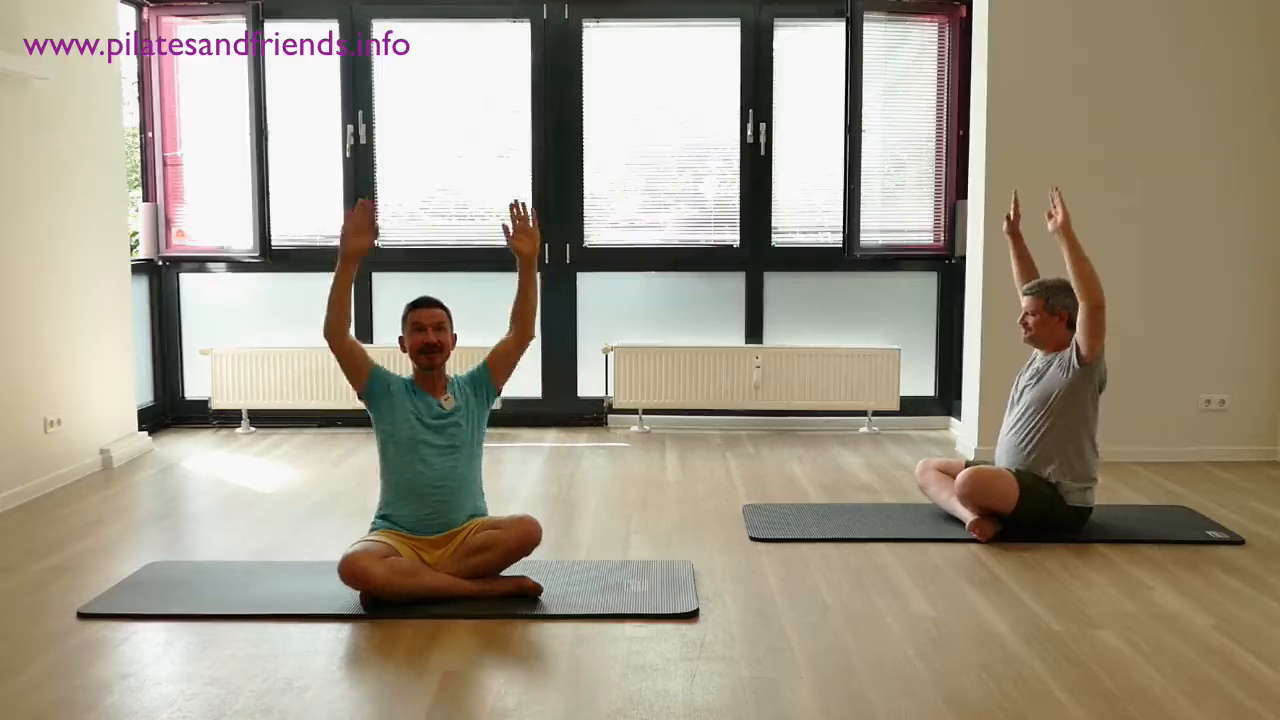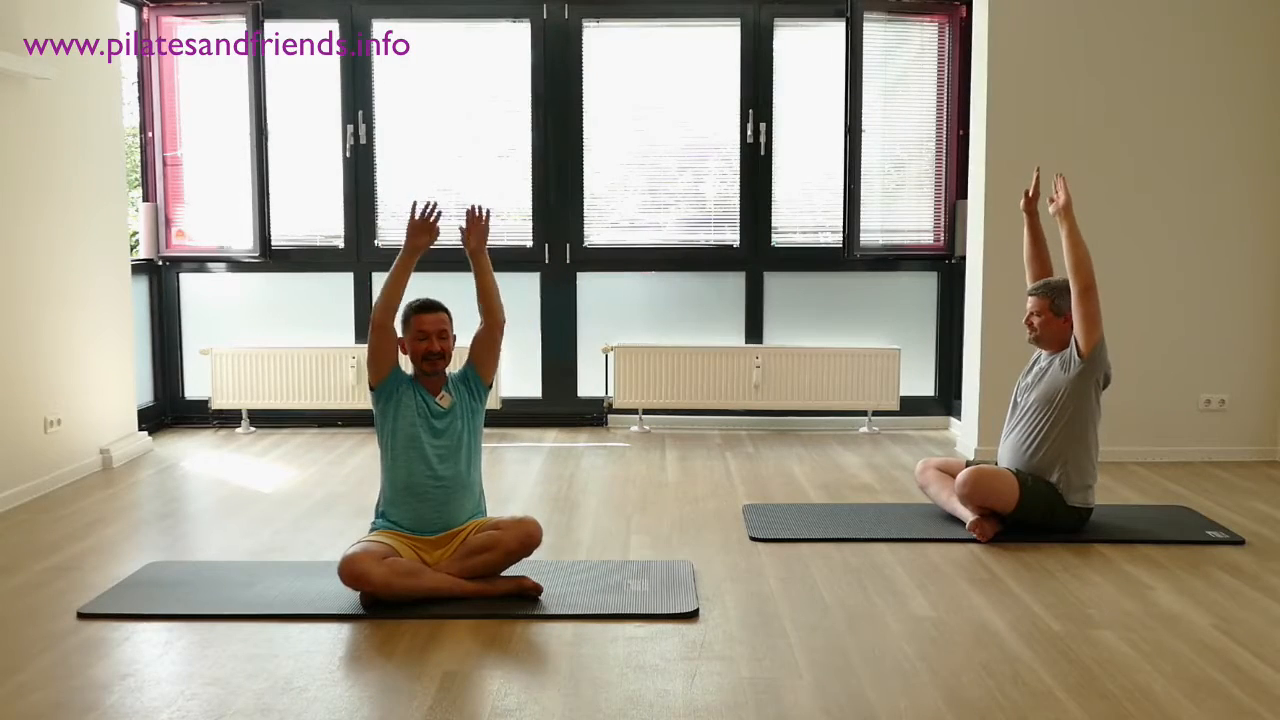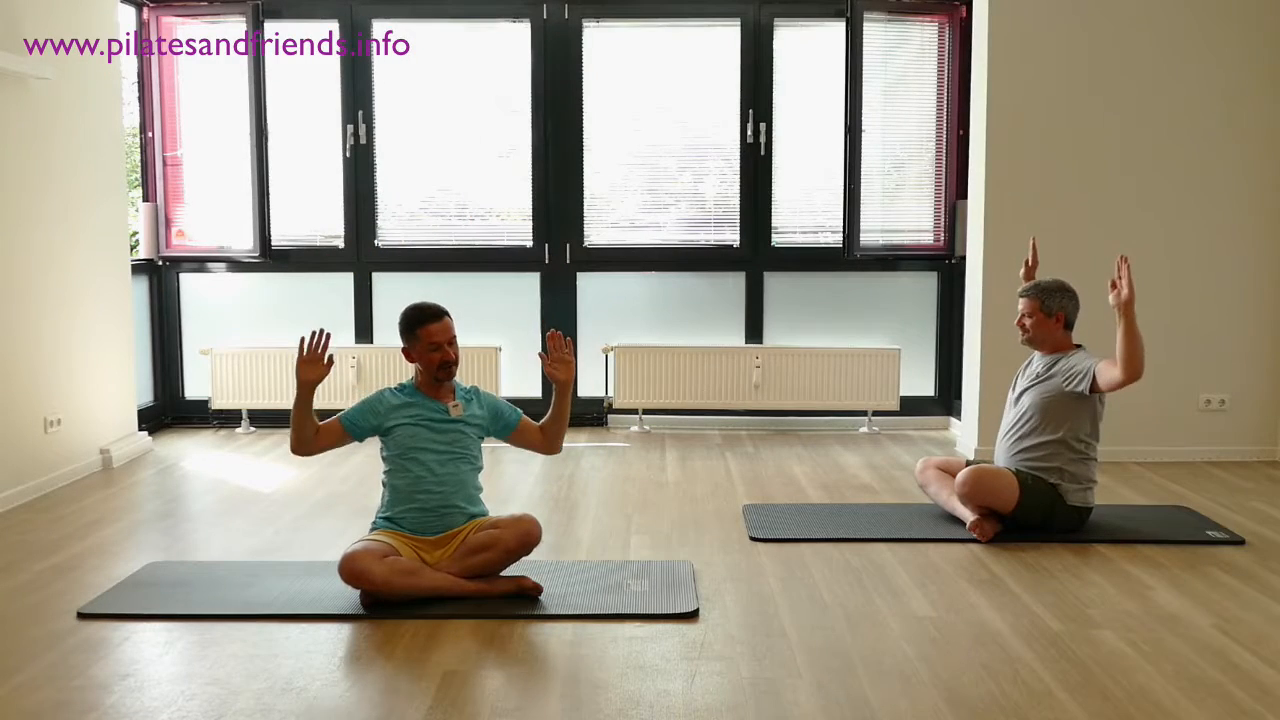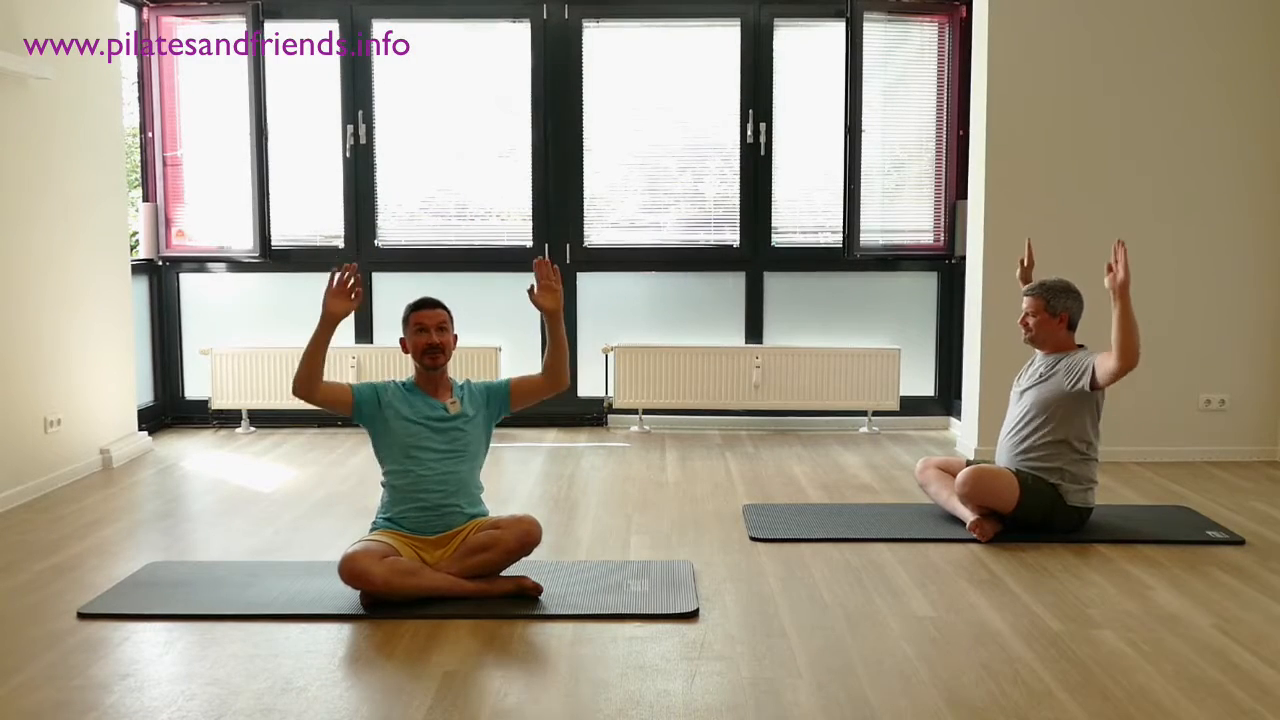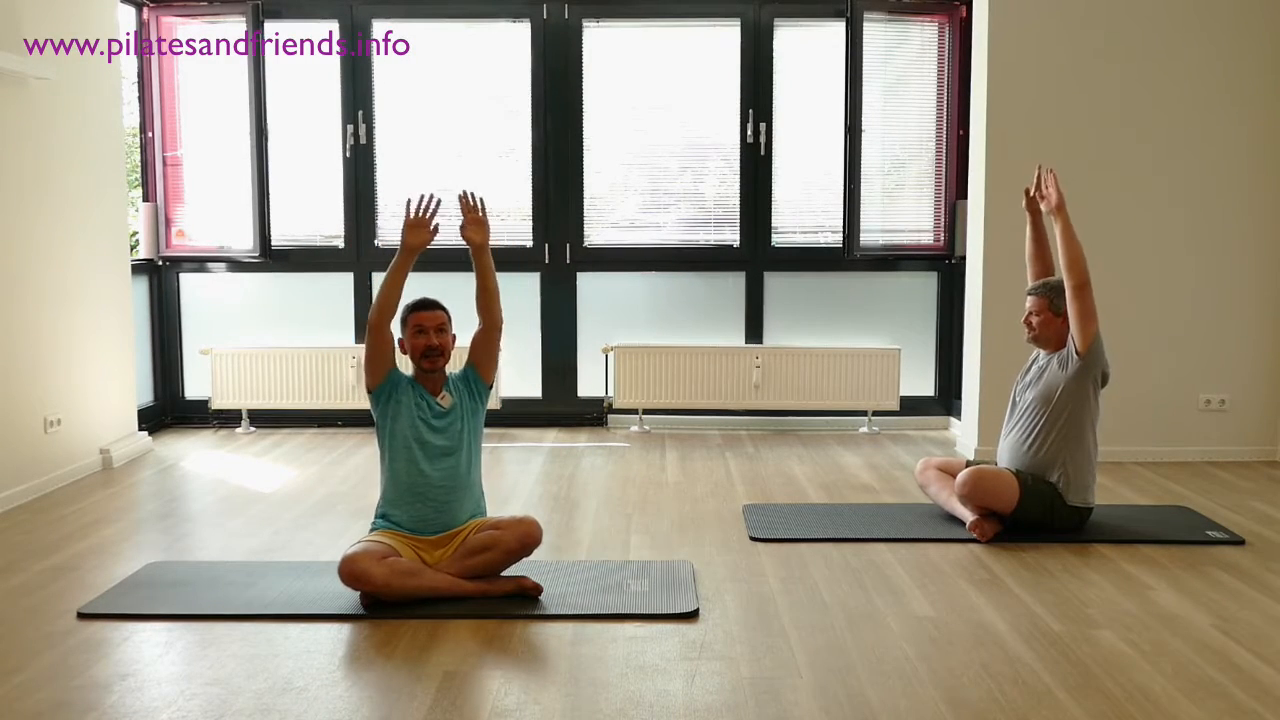
dt=1s
person 1, frame 1
left shoulder: (475, 391)
right shoulder: (387, 393)
left elbow: (522, 332)
right elbow: (335, 335)
left wrist: (526, 261)
right wrist: (348, 259)
left hip: (467, 533)
right hip: (398, 537)
left knee: (526, 531)
right knee: (354, 567)
left ankle: (406, 581)
right ankle: (492, 586)
person 1, frame 2
left shoulder: (470, 389)
right shoulder: (392, 391)
left elbow: (494, 324)
right elbow: (379, 324)
left wrist: (478, 253)
right wrist: (410, 252)
left hip: (467, 533)
right hip: (398, 537)
left knee: (527, 531)
right knee: (354, 568)
left ankle: (403, 583)
right ankle: (493, 586)
person 1, frame 3
left shoulder: (482, 403)
right shoulder: (385, 405)
left elbow: (549, 443)
right elbow: (304, 445)
left wrist: (562, 387)
right wrist: (306, 388)
left hip: (467, 533)
right hip: (399, 537)
left knee: (526, 529)
right knee: (355, 566)
left ankle: (401, 583)
right ankle: (492, 586)
person 1, frame 4
left shoulder: (482, 397)
right shoulder: (383, 399)
left elbow: (555, 382)
right elbow: (306, 390)
left wrist: (552, 316)
right wrist: (329, 322)
left hip: (468, 533)
right hip: (399, 537)
left knee: (527, 531)
right knee: (355, 567)
left ankle: (404, 581)
right ankle: (490, 586)
person 1, frame 5
left shoulder: (470, 390)
right shoulder: (391, 392)
left elbow: (492, 323)
right elbow: (377, 323)
left wrist: (480, 249)
right wrist: (408, 251)
left hip: (467, 533)
right hip: (398, 536)
left knee: (527, 531)
right knee: (355, 567)
left ankle: (405, 581)
right ankle: (492, 586)
person 2, frame 1
left shoulder: (1079, 364)
right shoulder: (1042, 353)
left elbow: (1094, 304)
right elbow: (1032, 289)
left wrist: (1064, 235)
right wrist: (1013, 236)
left hip: (1059, 501)
right hip: (1016, 479)
left knee: (970, 482)
right knee: (927, 469)
left ankle: (985, 514)
right ankle: (978, 516)
person 2, frame 2
left shoulder: (1082, 361)
right shoulder: (1045, 351)
left elbow: (1083, 288)
right elbow: (1040, 280)
left wrist: (1065, 218)
right wrist: (1030, 216)
left hip: (1060, 502)
right hip: (1017, 479)
left knee: (970, 482)
right knee: (927, 469)
left ankle: (989, 514)
right ankle: (980, 516)
person 2, frame 3
left shoulder: (1078, 367)
right shoulder: (1040, 355)
left elbow: (1128, 371)
right elbow: (1036, 324)
left wrist: (1124, 310)
right wrist: (1029, 281)
left hip: (1058, 500)
right hip: (1015, 479)
left knee: (970, 481)
right knee: (927, 468)
left ankle: (991, 515)
right ankle: (976, 515)
person 2, frame 4
left shoulder: (1079, 366)
right shoulder: (1043, 356)
left elbow: (1123, 362)
right elbow: (1036, 323)
left wrist: (1119, 296)
right wrist: (1026, 281)
left hip: (1058, 500)
right hip: (1015, 479)
left knee: (971, 482)
right knee: (927, 468)
left ankle: (988, 516)
right ankle: (977, 516)
person 2, frame 5
left shoulder: (1081, 360)
right shoulder: (1044, 351)
left elbow: (1077, 286)
right elbow: (1041, 280)
left wrist: (1059, 215)
right wrist: (1033, 216)
left hip: (1059, 501)
right hip: (1017, 479)
left knee: (970, 482)
right knee: (927, 468)
left ankle: (992, 514)
right ankle: (981, 516)
